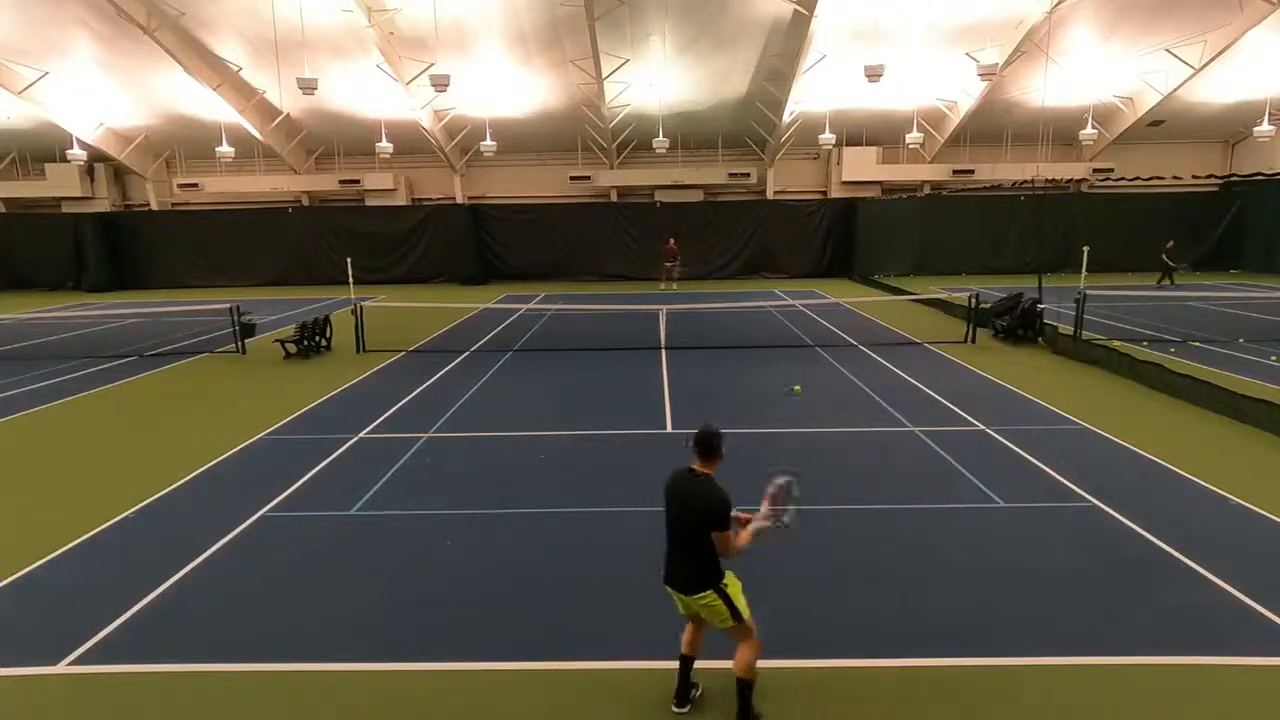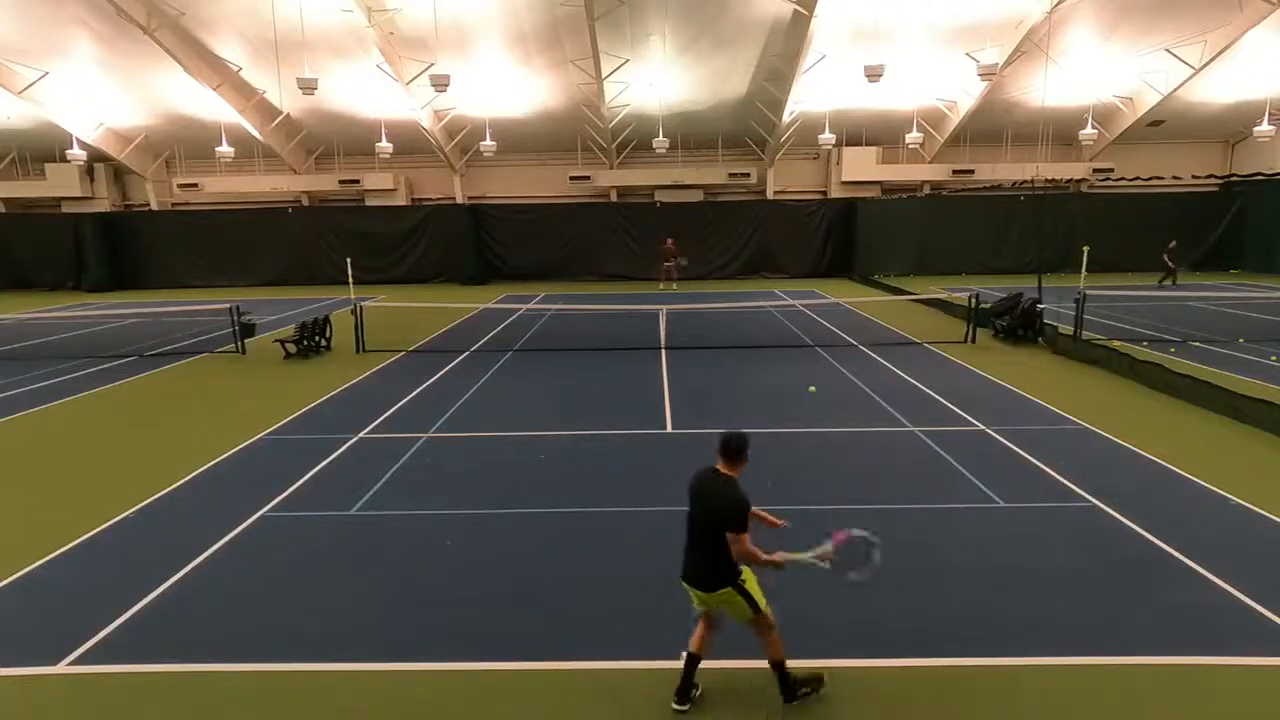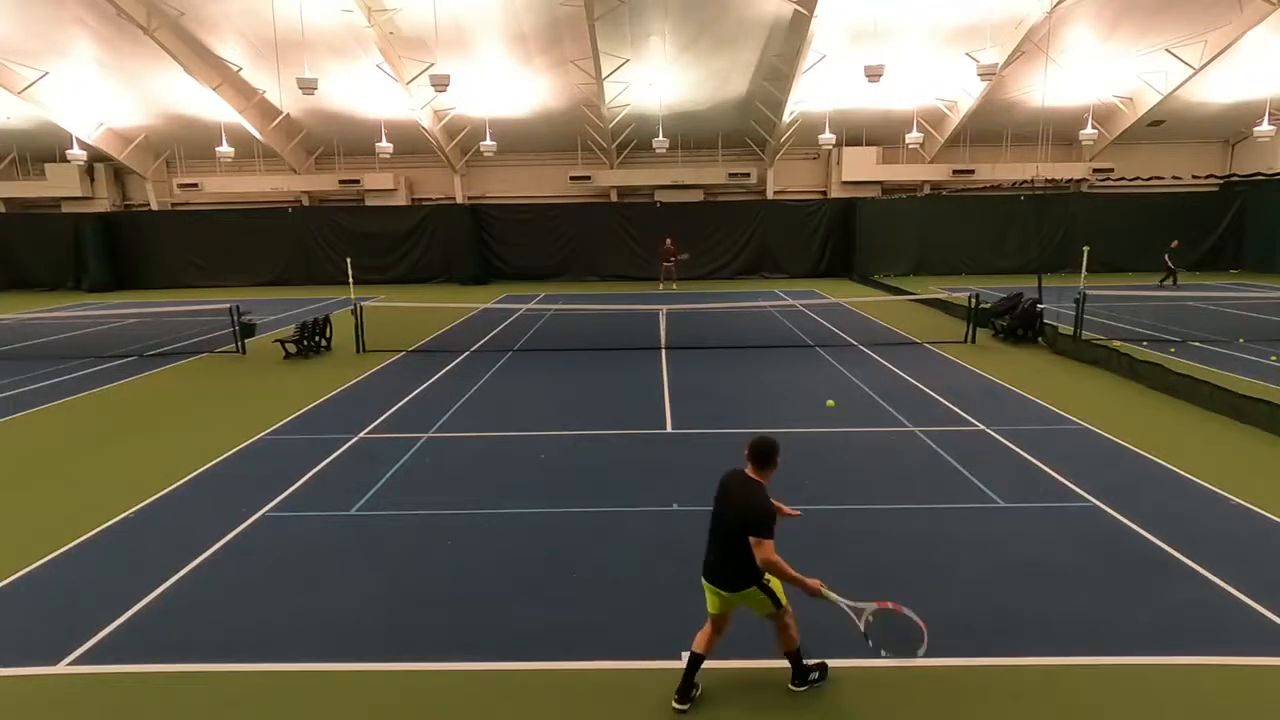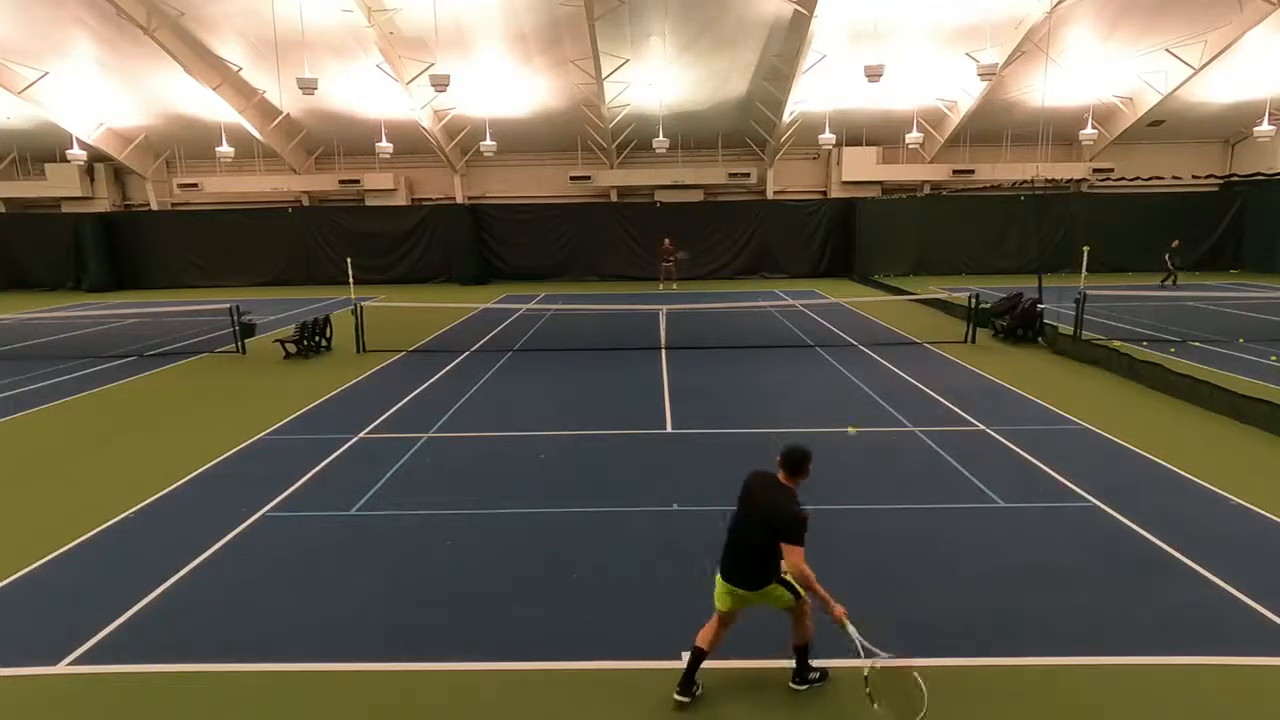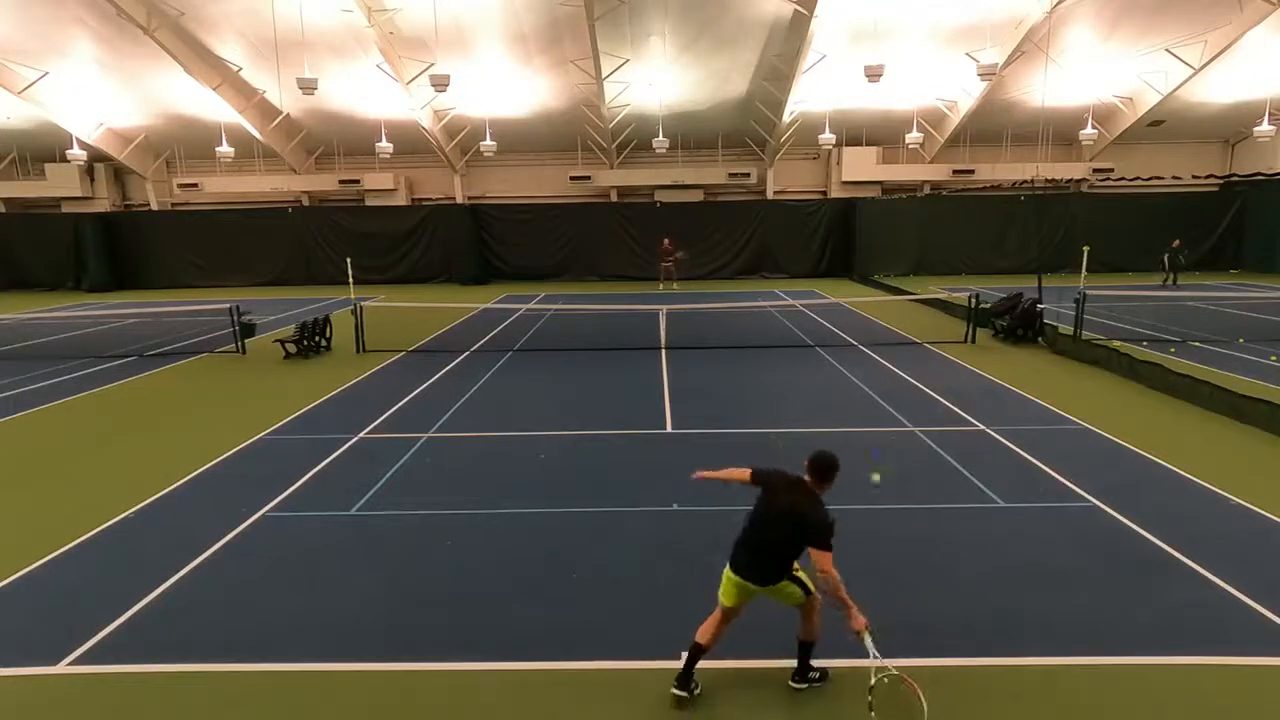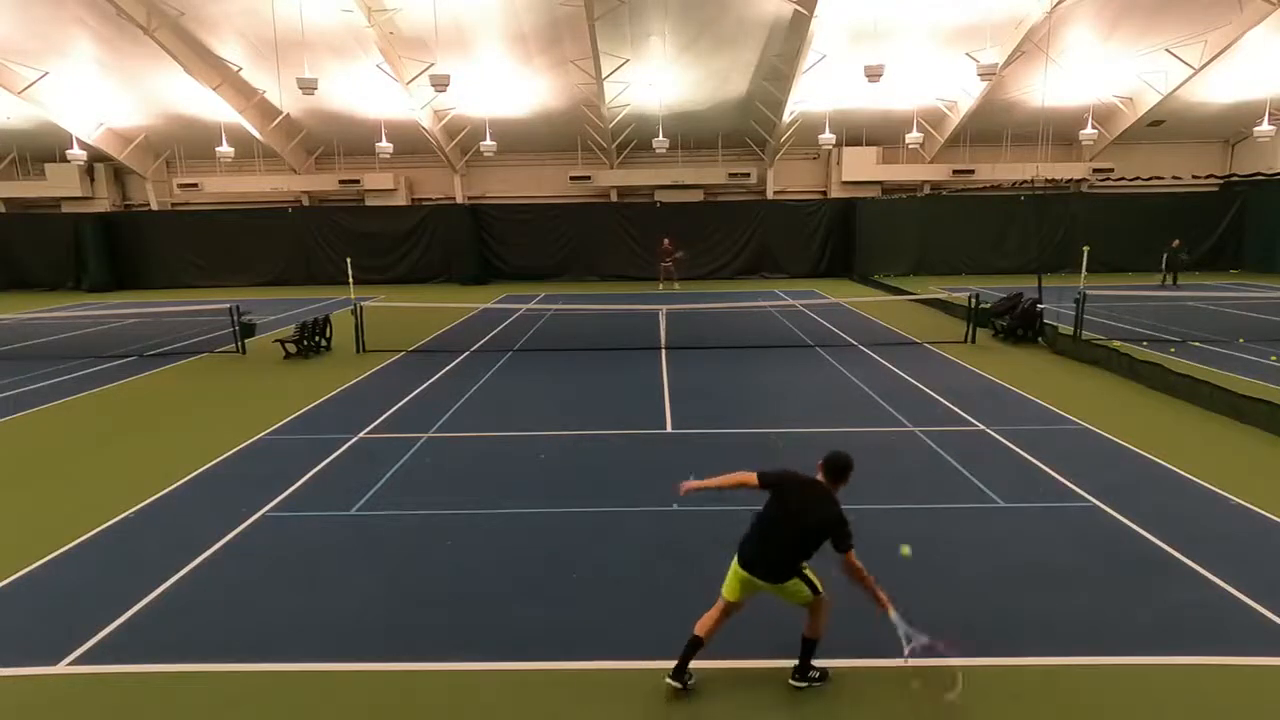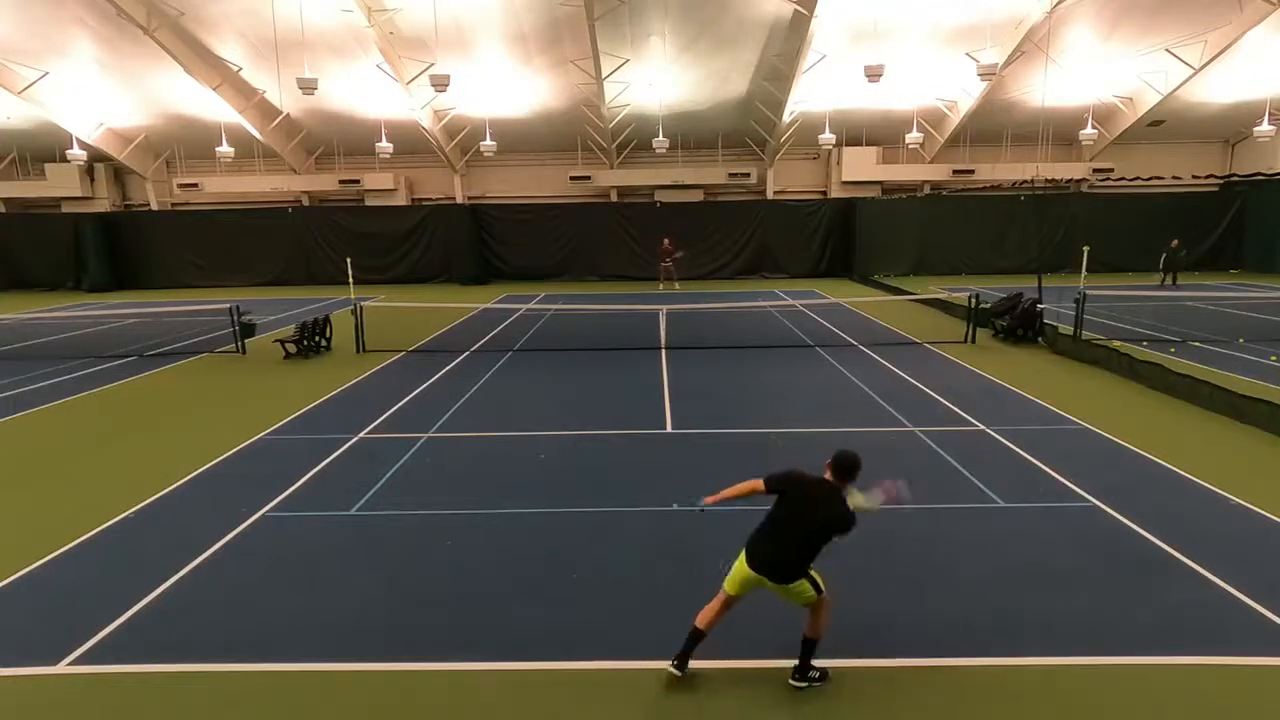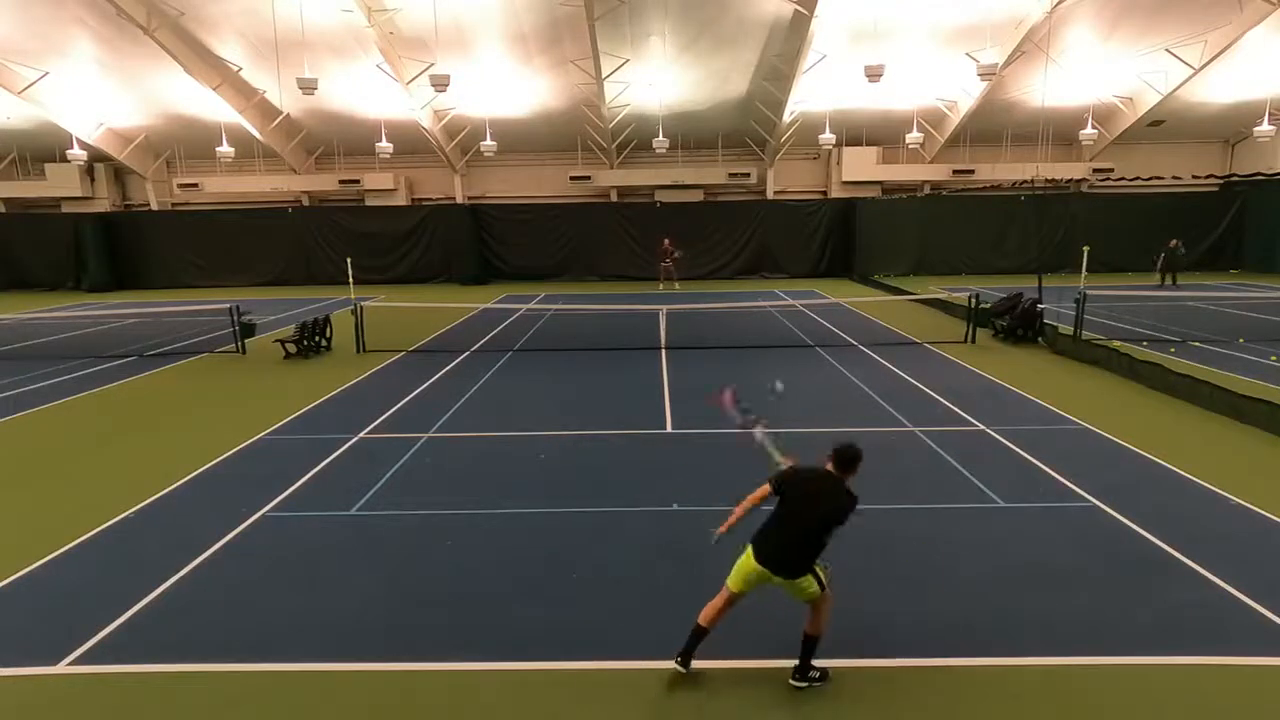
dt=0.1s
person 1, frame 1
left shoulder: (676, 480)
right shoulder: (716, 497)
right elbow: (726, 550)
left wrist: (730, 516)
right wrist: (747, 534)
left hip: (674, 578)
right hip: (705, 583)
left knee: (696, 622)
right knee: (748, 639)
left ankle: (682, 693)
person 1, frame 2
left shoulder: (700, 478)
right shoulder: (734, 499)
right elbow: (741, 553)
left wrist: (760, 514)
right wrist: (770, 560)
left hip: (691, 575)
right hip: (722, 580)
left knee: (707, 622)
right knee: (766, 626)
left ankle: (684, 692)
right ankle: (790, 689)
person 1, frame 3
left shoulder: (733, 477)
right shoulder: (759, 505)
right elbow: (765, 560)
right wrist: (803, 583)
left hip: (712, 574)
right hip: (742, 581)
left knee: (716, 624)
right knee: (784, 619)
left ankle: (684, 692)
right ankle: (800, 675)
person 1, frame 4
left shoulder: (757, 479)
right shoulder: (792, 513)
right elbow: (796, 567)
right wrist: (830, 604)
left hip: (728, 570)
right hip: (761, 580)
left knee: (720, 621)
right knee: (802, 610)
left ankle: (685, 685)
right ankle: (802, 673)
person 1, frame 5
left shoulder: (777, 479)
right shoulder: (819, 518)
left elbow: (740, 475)
right elbow: (825, 571)
left wrist: (710, 474)
right wrist: (852, 612)
left hip: (738, 566)
right hip: (773, 577)
left knee: (721, 616)
right knee: (812, 605)
left ankle: (684, 680)
right ankle: (802, 672)
person 1, frame 6
left shoulder: (789, 480)
right shoulder: (835, 517)
left elbow: (743, 479)
right elbow: (851, 567)
left wrist: (700, 484)
right wrist: (878, 596)
left hip: (746, 560)
right hip: (780, 574)
left knee: (722, 609)
right knee: (818, 605)
left ankle: (679, 671)
right ankle: (803, 670)
person 1, frame 7
left shoulder: (796, 480)
right shoulder: (843, 515)
left elbow: (750, 487)
left wrist: (715, 498)
left hip: (753, 558)
right hip: (787, 575)
left knee: (721, 602)
right knee: (820, 605)
left ankle: (681, 661)
right ankle: (803, 670)
person 1, frame 8
left shoulder: (798, 475)
right shoulder: (848, 501)
left elbow: (759, 495)
left wrist: (731, 519)
left hip: (760, 554)
right hip: (796, 568)
left knee: (725, 600)
right knee: (821, 602)
left ankle: (684, 657)
right ankle: (803, 670)
